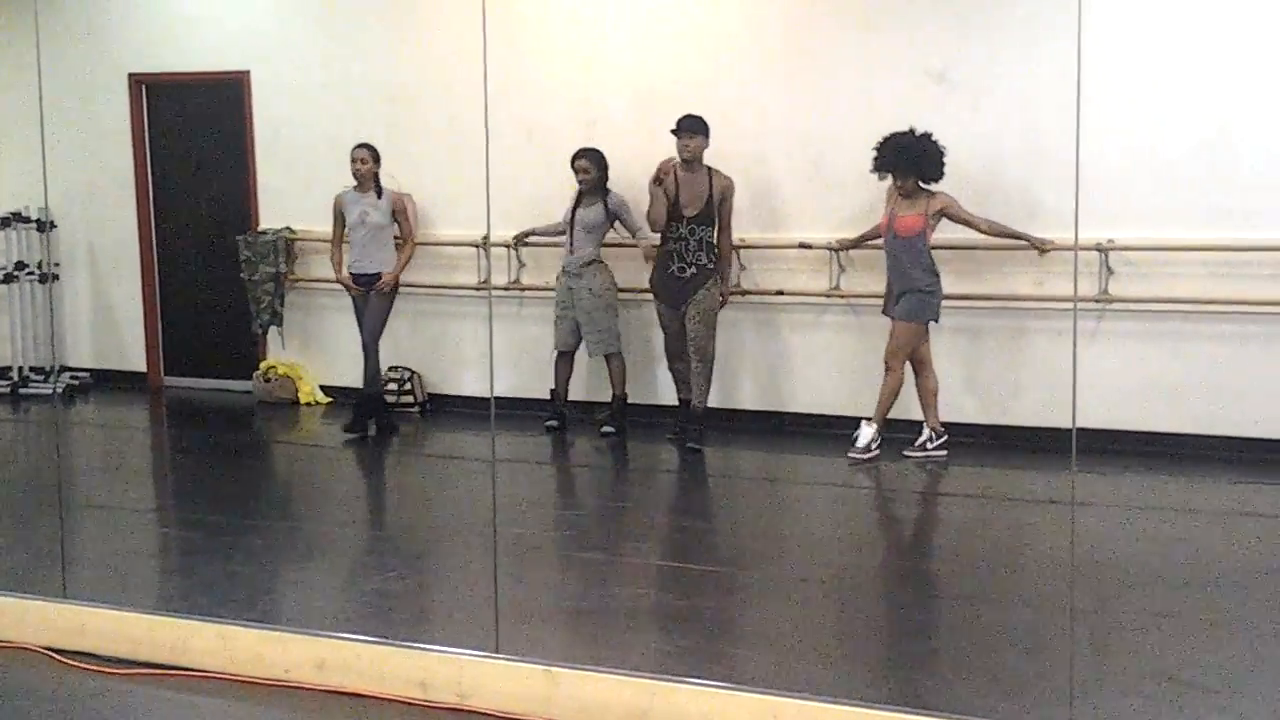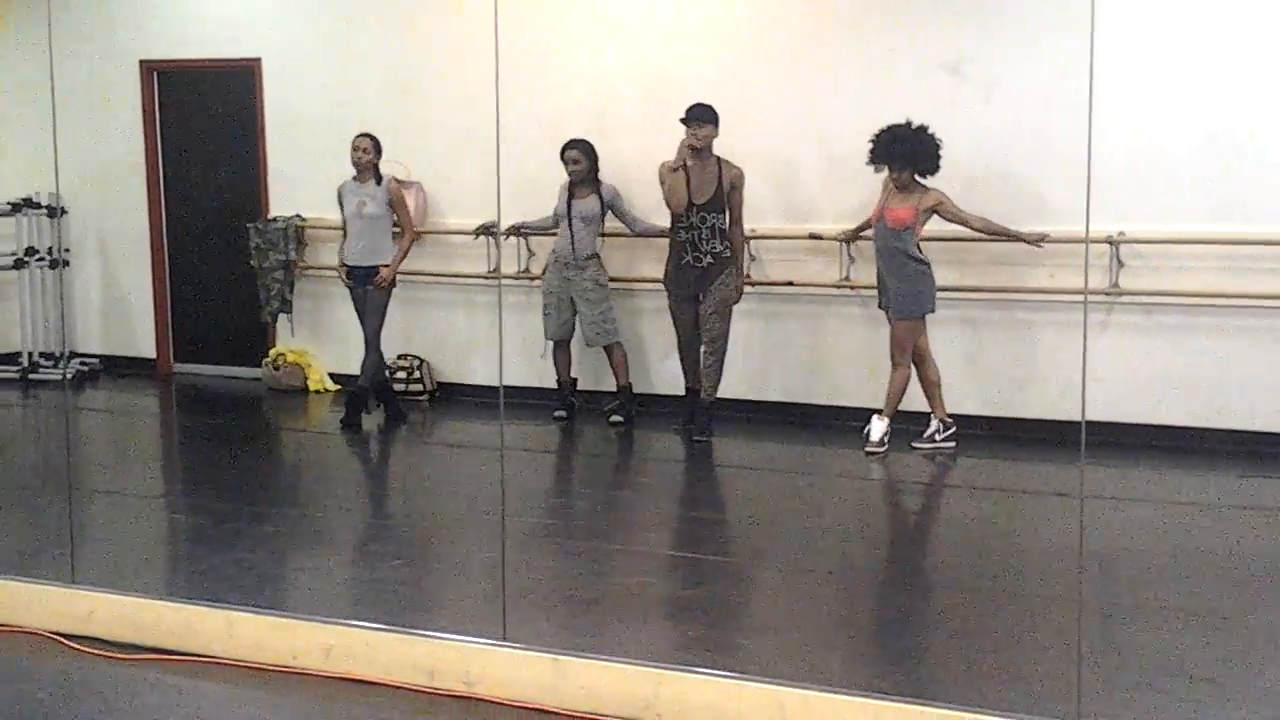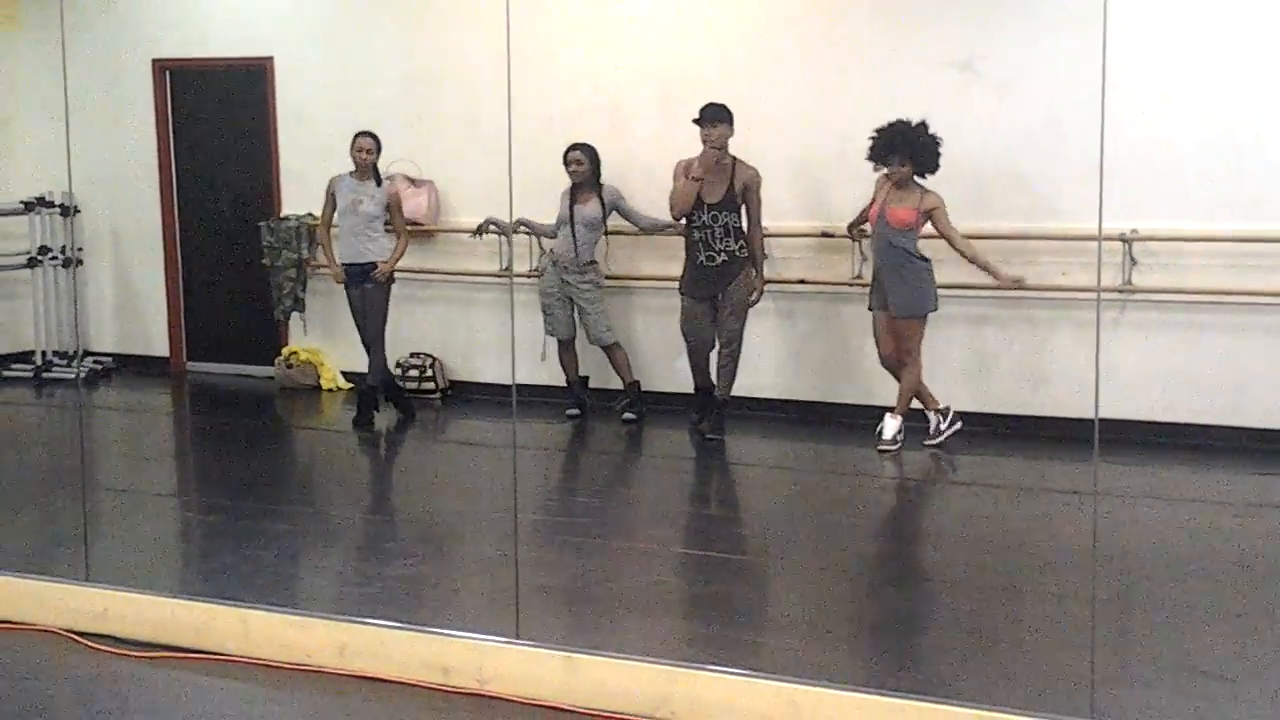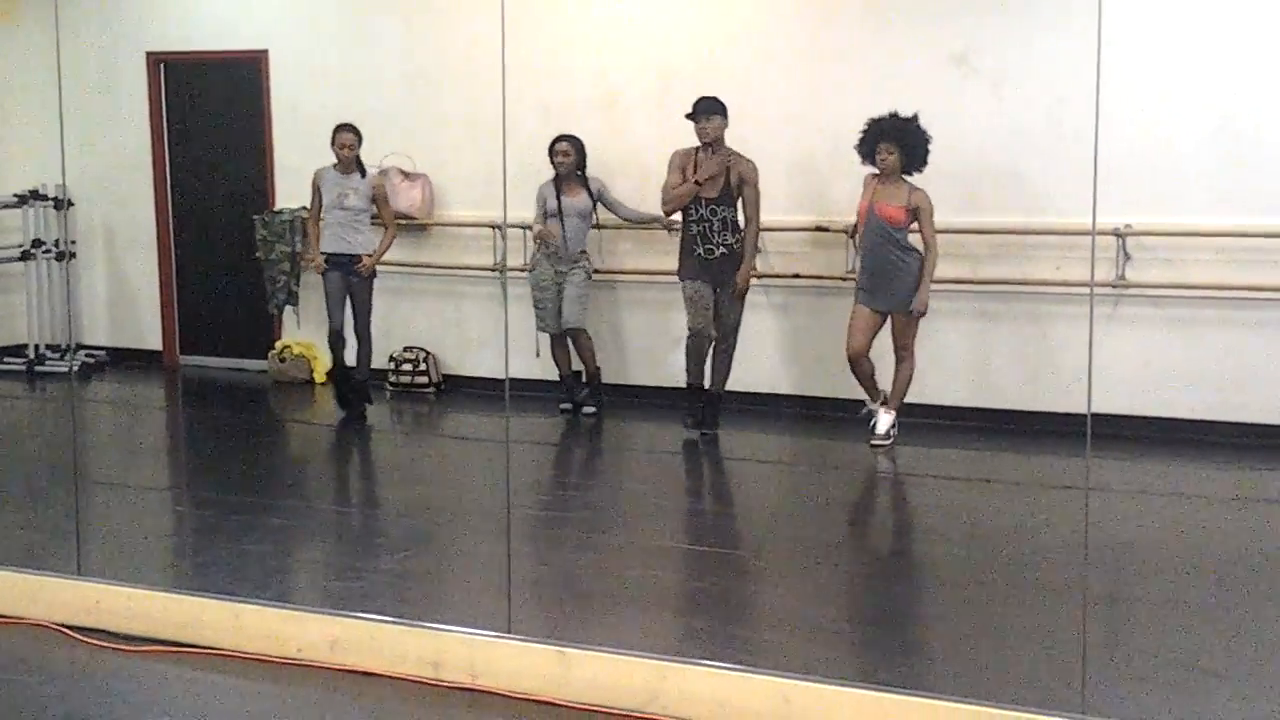
dt=0.4s
person 1, frame 1
left shoulder: (722, 184)
right shoulder: (662, 179)
left elbow: (724, 234)
right elbow: (656, 225)
left wrist: (725, 279)
right wrist: (660, 183)
left hip: (703, 278)
right hip: (667, 276)
left knee: (701, 348)
right knee: (675, 348)
left ankle: (696, 421)
right ankle: (685, 411)
person 1, frame 2
left shoulder: (731, 173)
right shoulder: (670, 168)
left elbow: (735, 225)
right elbow: (677, 206)
left wrist: (739, 271)
right wrist: (680, 161)
left hip: (718, 268)
right hip: (681, 267)
left knee: (714, 341)
right knee: (687, 340)
left ankle: (705, 412)
right ankle: (692, 400)
person 1, frame 3
left shoulder: (746, 174)
right shoulder: (686, 168)
left elbow: (754, 227)
right elbow: (676, 211)
left wrist: (758, 273)
right wrist: (700, 172)
left hip: (735, 269)
right hip: (697, 268)
left knee: (729, 342)
right knee: (696, 339)
left ankle: (718, 409)
right ankle: (703, 392)
person 1, frame 4
left shoulder: (743, 167)
right shoulder: (682, 159)
left elbow: (752, 221)
right elbow: (668, 205)
left wrist: (747, 266)
right wrist: (702, 176)
left hip: (731, 260)
right hip: (695, 259)
left knee: (725, 335)
right knee: (700, 329)
left ankle: (713, 403)
right ankle: (694, 396)
person 2, frame 1
left shoulder: (937, 202)
right shoulder: (893, 195)
left elbow: (980, 224)
left wrist: (1028, 238)
right wrist: (855, 241)
left hip: (919, 291)
right hip: (898, 291)
left knee: (893, 361)
right knee: (920, 362)
left ankle: (871, 431)
right ankle: (934, 434)
person 2, frame 2
left shoulder: (930, 198)
right shoulder: (888, 186)
left elbow: (972, 221)
left wrist: (1019, 236)
right wrist: (856, 230)
left hip: (911, 283)
right hip: (890, 283)
left knee: (900, 358)
right knee: (920, 355)
left ankle: (881, 424)
right ankle: (942, 425)
person 2, frame 3
left shoulder: (928, 200)
right shoulder: (883, 184)
left elbow: (958, 241)
left wrist: (995, 273)
right wrist: (854, 225)
left hip: (913, 284)
right hip: (883, 283)
left knee: (906, 358)
right knee: (889, 359)
left ankle: (894, 423)
right ankle: (938, 413)
person 2, frame 4
left shoulder: (917, 198)
right shoulder: (870, 183)
left elbow: (930, 246)
left wrist: (925, 289)
right wrist: (858, 228)
left hip: (905, 282)
right hip: (870, 283)
left knee: (903, 353)
right knee: (855, 350)
left ankle: (889, 415)
right ankle: (878, 400)
person 3, frame 1
left shoulder: (391, 200)
right shoulder: (342, 200)
left elbow: (408, 241)
right elbow: (336, 244)
left wrist: (395, 274)
right wrist: (339, 273)
left hip: (382, 280)
right hip: (356, 280)
left knee: (370, 341)
right knee: (367, 345)
left ankle: (363, 411)
right ankle: (380, 413)
person 3, frame 2
left shoulder: (389, 189)
right shoulder: (344, 190)
left elbow: (409, 233)
left wrist: (392, 268)
right wrist: (341, 265)
left hip: (378, 272)
right hip: (354, 272)
left knee: (371, 338)
right knee: (371, 338)
left ankle: (356, 403)
right ankle: (389, 402)
person 3, frame 3
left shoulder: (387, 192)
right shoulder: (337, 184)
left elbow: (402, 236)
right elbow: (324, 228)
left wrist: (391, 264)
right wrist: (332, 264)
left hip: (376, 269)
right hip: (350, 270)
left knee: (375, 338)
right knee: (367, 339)
left ankle: (366, 403)
right ankle: (394, 393)
person 3, frame 4
left shoulder: (372, 183)
right shoulder: (321, 177)
left elbow: (390, 227)
right elbow: (313, 219)
left wrist: (375, 258)
right wrist: (315, 252)
left hip: (359, 261)
right hip: (332, 259)
left knee: (362, 329)
right knee: (334, 327)
left ankle: (358, 395)
right ankle: (340, 372)
person 4, frame 1
left shoulder: (612, 201)
right shoulder: (577, 197)
left elbow: (636, 231)
right wrist: (530, 231)
left hip: (593, 277)
right hip: (566, 277)
left knee: (609, 345)
right knee: (565, 345)
left ankle: (618, 408)
right ankle: (559, 406)
person 4, frame 2
left shoulder: (606, 192)
right shoulder: (565, 189)
left elbow: (634, 224)
left wrist: (665, 230)
right wrist: (523, 225)
left hip: (588, 270)
right hip: (557, 269)
left knee: (606, 335)
right knee: (560, 336)
left ankle: (625, 396)
right ankle: (566, 395)
person 4, frame 3
left shoulder: (609, 194)
right shoulder: (566, 195)
left elbow: (640, 221)
left wrist: (671, 224)
right wrist: (524, 224)
left hip: (586, 275)
right hip: (553, 270)
left knee: (605, 336)
right knee: (564, 336)
left ankle: (633, 394)
right ankle: (577, 393)
person 4, frame 4
left shoulder: (593, 185)
right shoulder: (546, 189)
left elbow: (622, 211)
right elbow: (537, 226)
left wrist: (656, 218)
right wrist: (544, 231)
left hip: (577, 263)
right hip: (546, 262)
left knee: (573, 325)
right knee: (555, 329)
left ankle: (594, 384)
right ankle: (569, 386)
